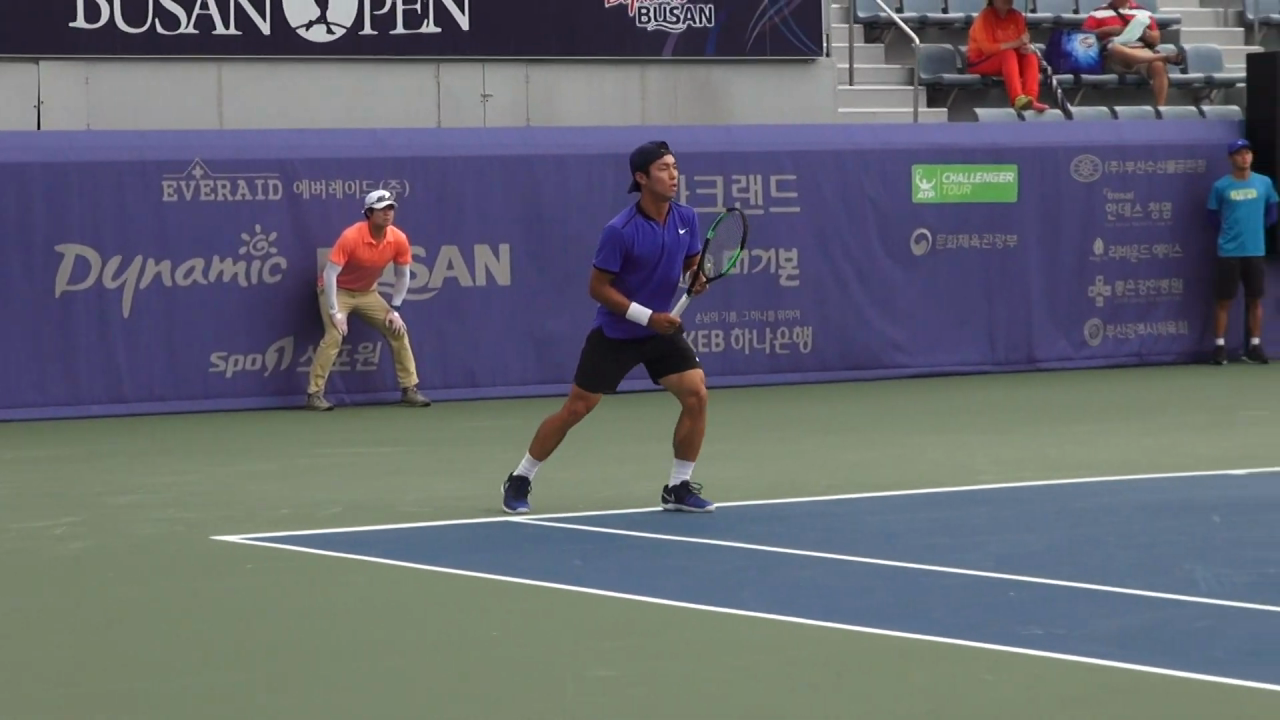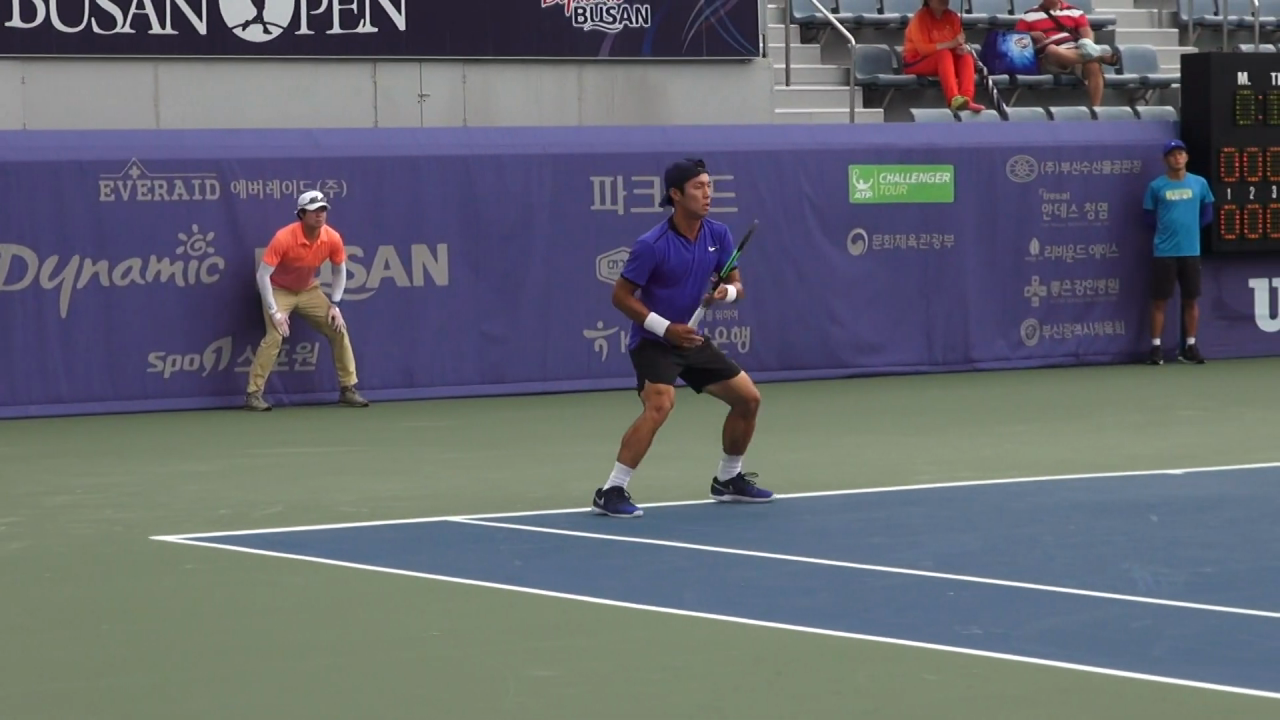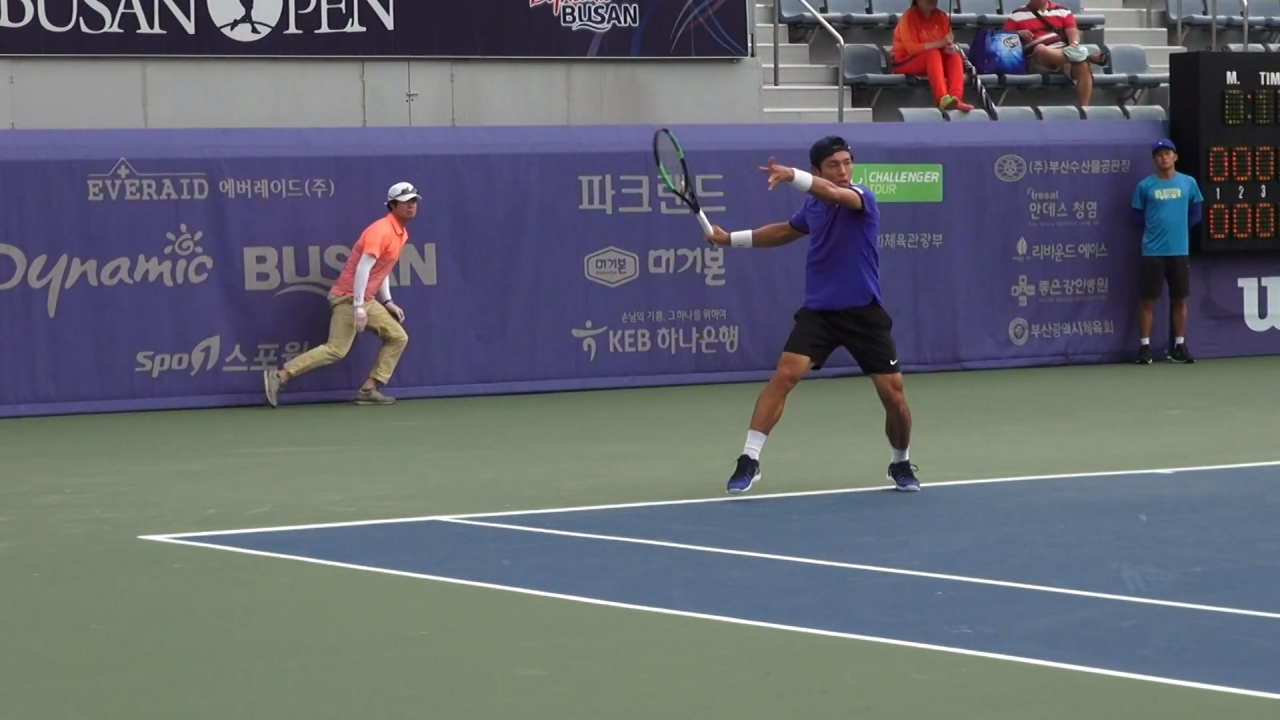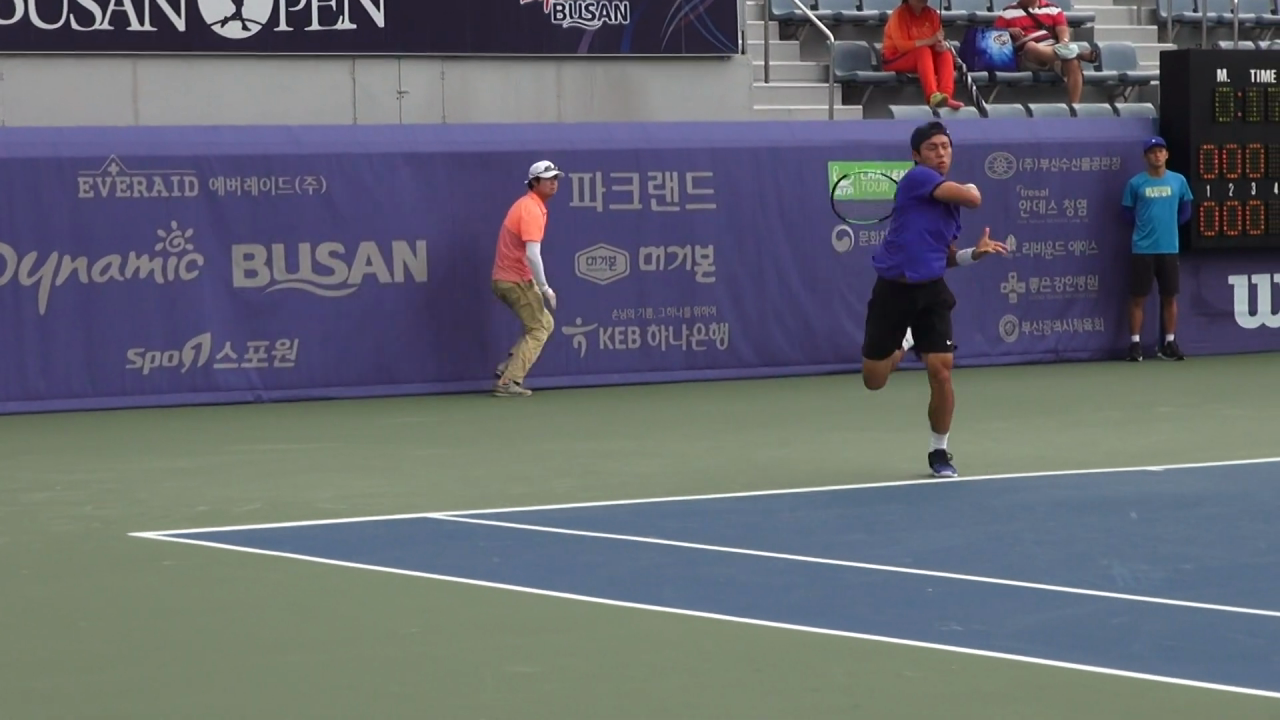
dt=0.5s
person 1, frame 1
left shoulder: (687, 218)
right shoulder: (620, 230)
left elbow: (692, 263)
right elbow: (598, 288)
left wrist: (697, 279)
right wrist: (647, 317)
left hip: (661, 330)
right hip: (615, 332)
left knee: (696, 397)
right knee: (576, 409)
left ankle: (678, 487)
right ankle: (520, 479)
person 1, frame 2
left shoulder: (718, 234)
right shoulder: (651, 246)
left elbow: (736, 285)
right elbow: (621, 296)
left wrist: (727, 293)
right wrist: (663, 328)
left hip: (695, 342)
right hip: (654, 343)
left knee: (749, 399)
right knee: (660, 406)
left ankle: (727, 478)
right ankle: (611, 491)
person 1, frame 3
left shoulder: (863, 199)
right shoulder: (812, 208)
left elbow: (838, 194)
right elbow: (783, 232)
left wrist: (792, 175)
right wrist: (729, 238)
left hip: (863, 313)
right hip: (818, 312)
left knee: (893, 395)
right knee: (783, 377)
left ankle: (900, 464)
right ankle: (749, 461)
person 1, frame 4
left shoulder: (949, 204)
right shoulder: (916, 178)
right elbow: (971, 197)
left wrist: (976, 251)
right wrist: (970, 189)
left hip: (931, 293)
right hip: (892, 291)
left knee: (941, 373)
right knee: (875, 379)
left ankle: (939, 452)
right ankle: (902, 343)
person 2, frame 1
left shoulder: (1265, 183)
right shoulder: (1220, 186)
left elbow: (1271, 212)
right elbow: (1214, 216)
left wrist: (1256, 228)
right wrist: (1230, 231)
left hip: (1256, 251)
right hip: (1229, 251)
left knee: (1255, 300)
right knee: (1224, 300)
left ankle: (1254, 346)
right ankle: (1220, 345)
person 2, frame 2
left shoulder: (1200, 183)
right shoulder: (1156, 186)
left elbow: (1207, 213)
right elbow: (1149, 216)
left wrist: (1190, 228)
right wrist: (1166, 230)
left hip: (1191, 251)
right hip: (1164, 252)
left knee: (1191, 300)
right knee: (1160, 301)
left ankle: (1190, 346)
right ankle: (1156, 347)
person 2, frame 3
left shoulder: (1189, 183)
right shoulder: (1145, 185)
left elbow: (1196, 213)
right elbow: (1138, 215)
left wrist: (1178, 227)
right wrist: (1155, 229)
left hip: (1179, 250)
right hip: (1152, 251)
left knee: (1180, 300)
right knee: (1148, 300)
left ankle: (1179, 345)
right ankle: (1145, 346)
person 2, frame 4
left shoulder: (1179, 181)
right shoulder: (1135, 183)
left elbow: (1185, 211)
right elbow: (1128, 212)
left wrist: (1168, 225)
right wrist: (1145, 227)
left hip: (1170, 248)
right hip: (1142, 249)
left knee: (1170, 297)
right knee: (1138, 297)
left ankle: (1169, 343)
right ankle: (1135, 343)
person 3, frame 1
left shoulder: (399, 239)
right shoulder: (351, 236)
left elbow: (403, 276)
right elbow: (329, 274)
left wrist: (394, 310)
right wrist: (335, 312)
left hip: (368, 292)
right hip: (337, 290)
left knee: (398, 331)
right knee: (334, 335)
left ankle: (409, 389)
right ankle: (315, 394)
person 3, frame 2
left shoulder: (333, 238)
right shoulder: (284, 238)
left elbow: (339, 271)
right elbow: (262, 275)
left wrist: (335, 304)
right wrist: (273, 312)
left hip: (309, 291)
right hip: (279, 290)
left knee: (338, 330)
right knee: (275, 335)
left ankle: (348, 390)
right ankle: (254, 393)
person 3, frame 3
left shoulder: (403, 234)
right shoulder: (381, 230)
right elbow: (363, 267)
left wrist: (387, 302)
right wrist: (358, 306)
left hip: (368, 300)
right hip: (348, 296)
left knee: (398, 337)
right knee: (336, 350)
left ankle: (368, 389)
right ankle: (279, 376)
person 3, frame 4
left shoulder: (524, 204)
right shoulder: (532, 210)
right elbow: (532, 254)
left wrist: (538, 285)
right wrist: (545, 288)
left hip: (506, 279)
right hip: (516, 281)
left knee: (544, 323)
right knee: (539, 330)
left ankle: (506, 369)
right ankle: (507, 383)
